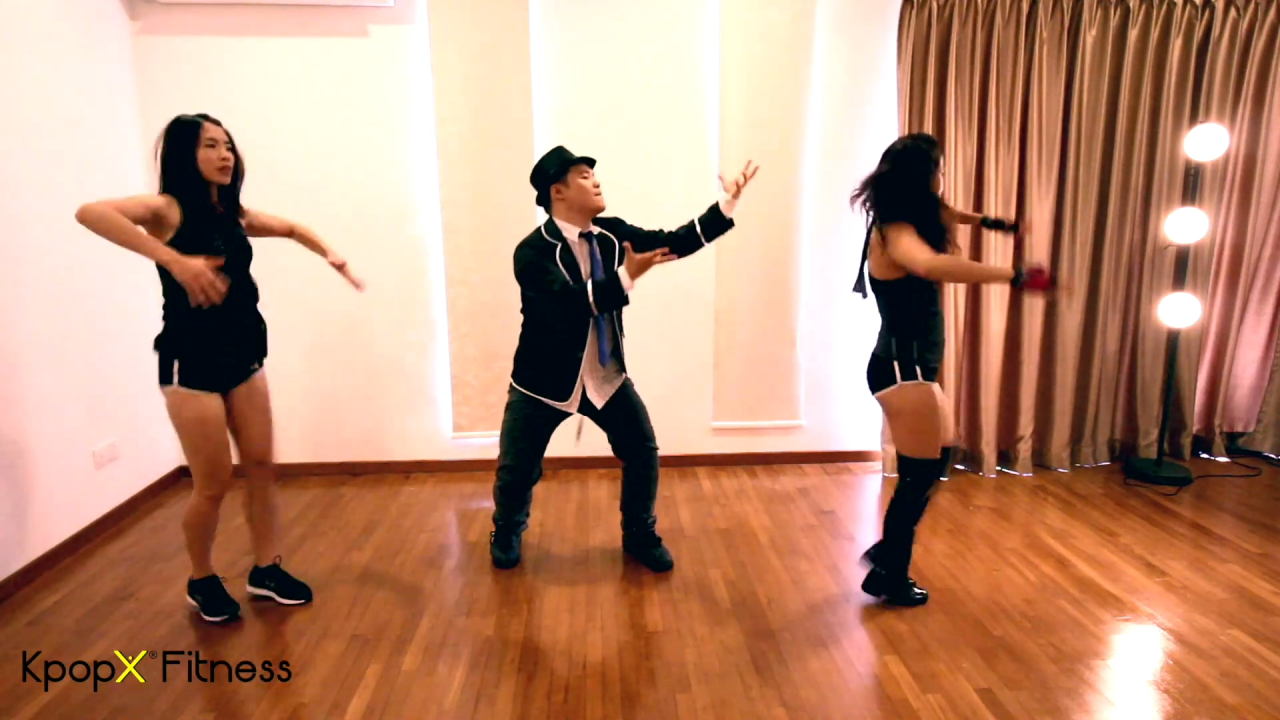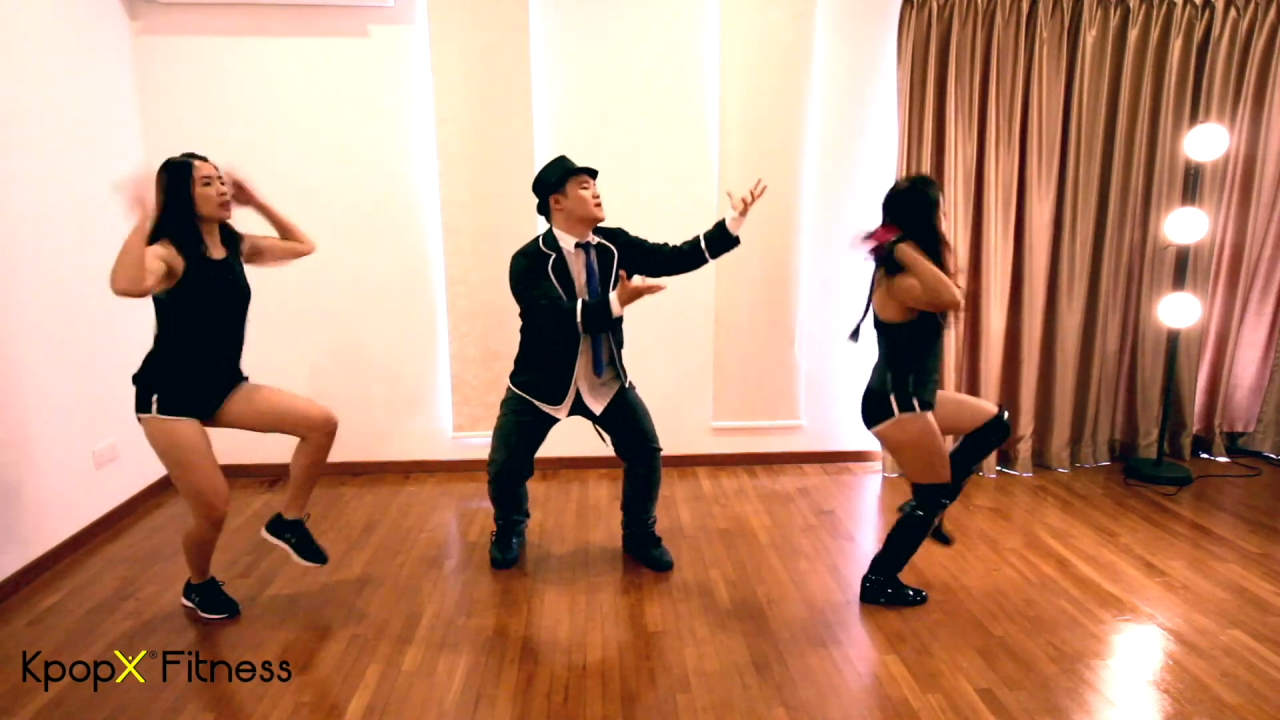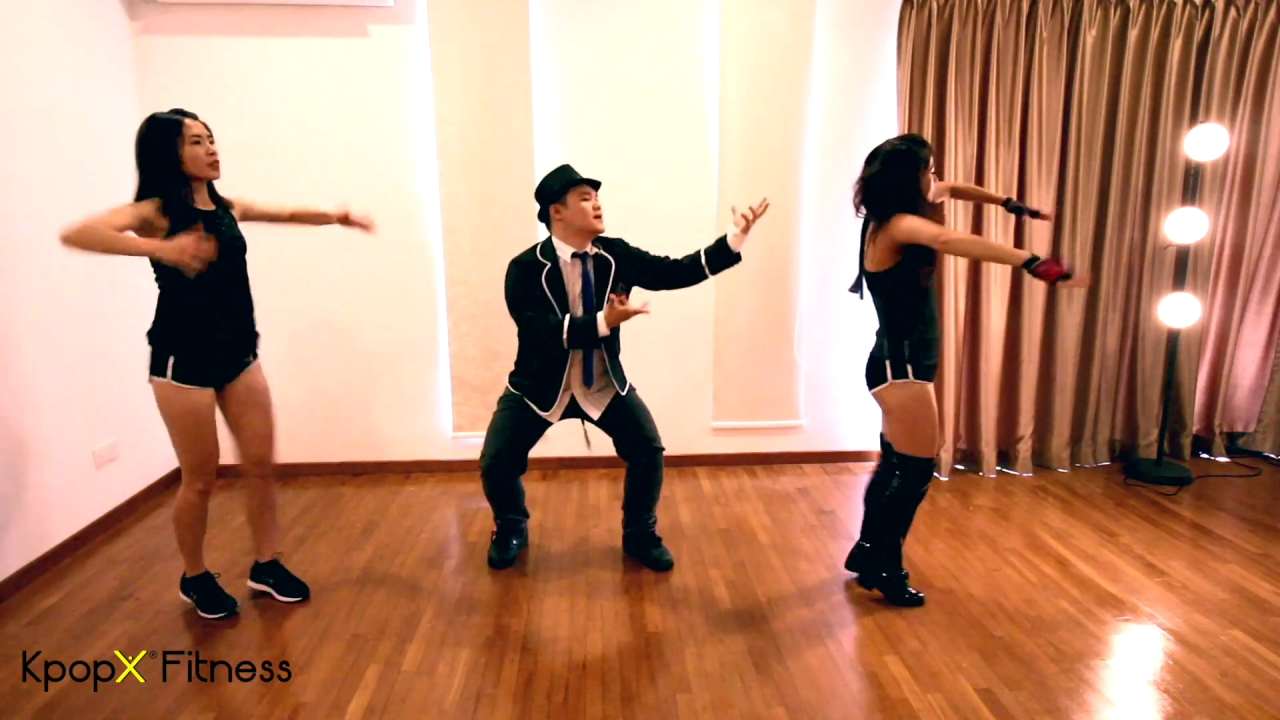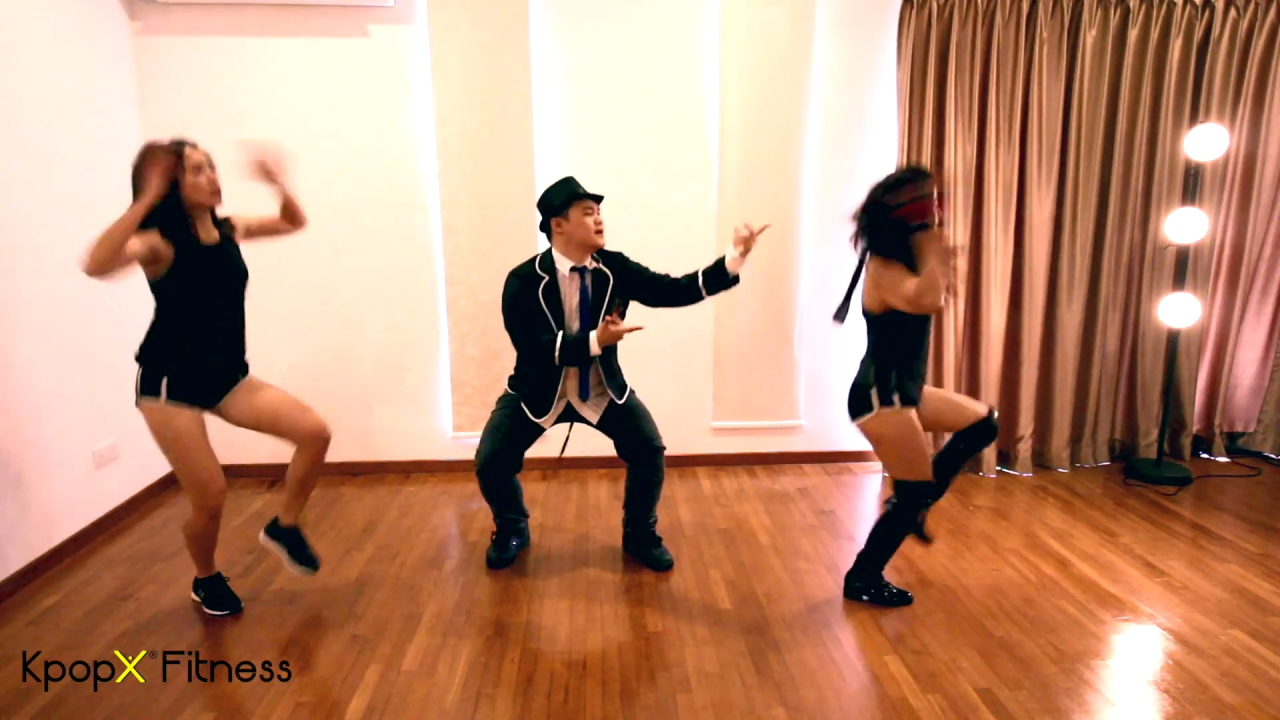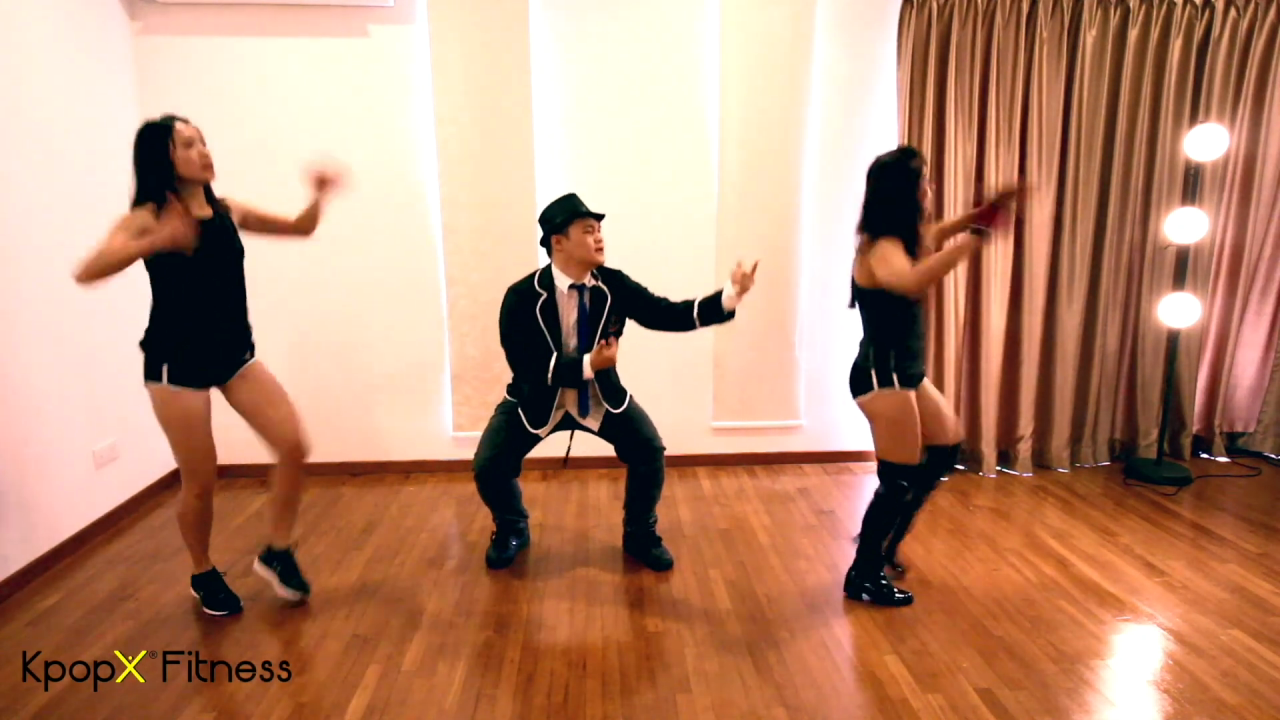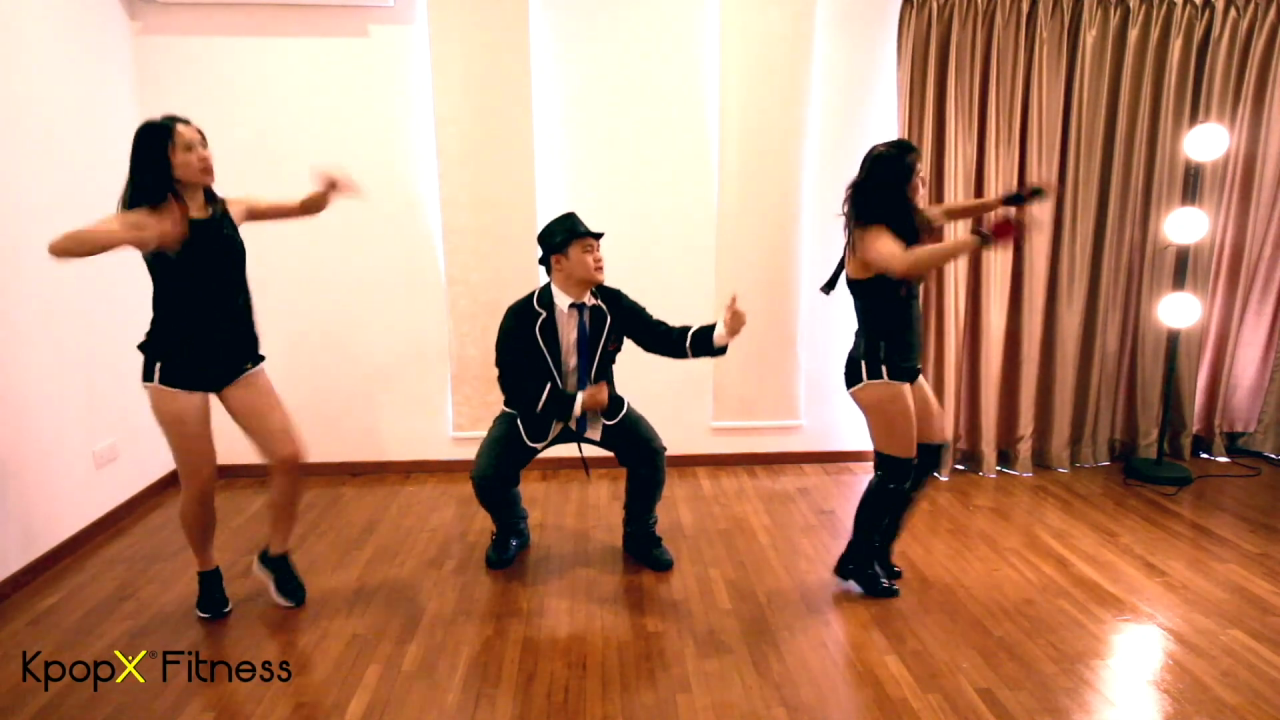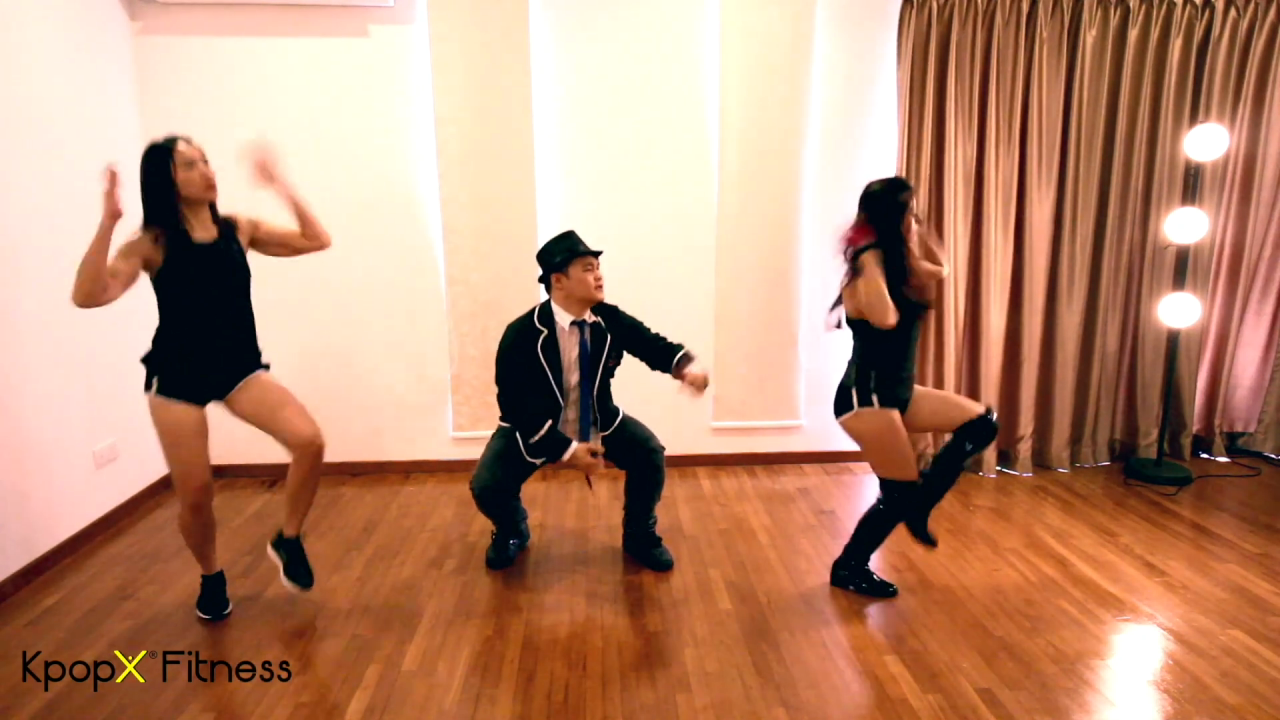
dt=0.2s
person 1, frame 1
left shoulder: (235, 215)
right shoulder: (167, 209)
left elbow: (289, 226)
right elbow: (90, 213)
left wrist: (329, 253)
right wrist: (174, 260)
left hip: (245, 361)
right hip: (189, 368)
left knee: (261, 468)
right knee: (212, 484)
left ankle: (266, 570)
right ankle: (201, 583)
person 1, frame 2
left shoulder: (237, 246)
right shoulder: (169, 255)
left elbow: (298, 246)
right elbow: (128, 286)
left wrist: (257, 203)
right wrist: (143, 221)
left hip: (225, 386)
right hip: (168, 399)
left knee: (321, 422)
right knee: (213, 509)
left ankle: (288, 521)
right ankle: (198, 585)
person 1, frame 3
left shoulder: (228, 209)
right shoulder: (154, 212)
left elbow: (285, 214)
right elbow: (75, 235)
left wrist: (339, 216)
right wrist: (160, 250)
left hip: (238, 354)
right hip: (182, 360)
left knee: (260, 468)
right knee: (200, 480)
left ankle: (266, 568)
right ankle: (195, 579)
person 1, frame 4
left shoulder: (230, 229)
right shoulder: (157, 241)
left elbow: (292, 222)
right elbow: (96, 267)
left wrist: (278, 185)
right wrist: (144, 202)
left hip: (228, 376)
right hip: (170, 384)
left knee: (314, 434)
right knee: (209, 498)
left ankle: (284, 527)
right ankle: (205, 579)
person 1, frame 5
left shoulder: (228, 211)
right shoulder: (148, 219)
left elbow: (299, 228)
right elbow: (86, 270)
left wrist: (319, 195)
right wrist: (153, 242)
left hip: (235, 352)
right hip: (176, 363)
left knee: (294, 446)
right knee: (201, 480)
left ankle: (278, 550)
right ankle: (205, 574)
person 1, frame 6
left shoulder: (231, 210)
right shoulder: (146, 219)
left elbow: (302, 209)
right elbow: (61, 246)
left wrist: (326, 191)
right wrist: (136, 233)
left hip: (238, 359)
right hip: (176, 367)
left knee: (289, 461)
right knee: (200, 485)
left ankle: (275, 556)
right ankle: (208, 574)
person 1, frame 7
left shoulder: (240, 230)
right shoulder: (153, 242)
left elbow: (316, 242)
right elbow: (87, 295)
left wrist: (282, 189)
right wrist: (108, 218)
left hip: (240, 367)
right hip: (175, 378)
left knee: (309, 442)
right knee: (195, 495)
left ankle: (288, 538)
right ankle: (212, 578)
person 2, frame 1
left shoulder: (911, 222)
right shoulder: (895, 232)
right elbow: (935, 266)
left wrist: (991, 221)
right wrist: (1015, 275)
left hip: (915, 367)
right hip: (902, 371)
left knee: (933, 463)
right knee: (924, 471)
left ankle: (887, 553)
right ankle: (887, 575)
person 2, frame 2
left shoulder: (907, 267)
right shoulder: (902, 280)
right elbow: (951, 298)
right wrist: (906, 249)
left hip: (917, 393)
right hip: (898, 401)
left knee: (995, 424)
right knee: (932, 491)
left ankle: (926, 509)
right ankle: (880, 581)
person 2, frame 3
left shoulder: (907, 218)
right shoulder: (895, 224)
left elbow: (952, 189)
right elbow: (954, 241)
left wrist: (1009, 202)
right wrist: (1031, 262)
left hip: (912, 364)
right hip: (898, 367)
left knee: (895, 465)
right knee: (914, 471)
left ankle: (868, 550)
right ankle: (882, 572)
person 2, frame 4
left shoulder: (899, 253)
right shoulder: (889, 265)
right elbow: (930, 301)
right wrist: (930, 235)
left hip: (903, 389)
right hip: (882, 396)
left knee: (982, 424)
right knee: (914, 492)
left ankle: (912, 505)
right ankle: (863, 579)
person 2, frame 5
left shoulder: (901, 232)
right shoulder: (881, 245)
left elbow: (938, 234)
right elbow: (912, 282)
left wrist: (975, 220)
right wrist: (974, 235)
left hip: (906, 372)
right hip: (883, 375)
left knee: (946, 450)
right knee: (904, 479)
left ankle: (879, 547)
right ankle: (865, 576)
person 2, frame 6
left shoulder: (911, 222)
right shoulder: (874, 236)
left elbow: (950, 210)
right elbow: (909, 265)
left wrist: (1007, 199)
right wrist: (982, 238)
left hip: (904, 365)
right hip: (876, 369)
left knee: (930, 453)
right knee: (899, 471)
left ankle: (872, 550)
right ankle: (856, 560)
person 2, frame 7
left shoulder: (900, 259)
right shoulder: (867, 272)
left elbow: (935, 279)
right elbow: (885, 320)
left wrist: (920, 261)
right wrist: (870, 255)
left hip: (898, 389)
right hip: (867, 396)
left knee: (982, 423)
right knee: (902, 488)
left ankle: (918, 508)
right ankle: (848, 569)
person 3, frame 1
left shoulder: (612, 233)
right shoulder: (532, 251)
left elbow: (673, 243)
right elbow: (567, 305)
left wrist: (726, 205)
right wrist: (625, 277)
left hip: (605, 375)
right hip: (545, 380)
left knee: (642, 450)
right knee: (517, 468)
left ankle: (639, 535)
right ankle: (508, 532)
person 3, frame 2
left shoulder: (614, 244)
right shoulder: (529, 260)
left elbow: (676, 258)
right elbow: (553, 321)
left wrist: (733, 223)
right wrist: (615, 303)
left hip: (606, 380)
right hip: (542, 383)
left knee: (645, 451)
right knee: (506, 467)
left ankle: (639, 535)
right ankle: (510, 532)
person 3, frame 3
left shoulder: (615, 255)
right shoulder: (526, 268)
left elbow: (676, 272)
right elbow: (540, 332)
left wrist: (734, 240)
right wrist: (602, 322)
left hip: (604, 383)
right hip: (539, 386)
left knee: (648, 450)
right knee: (497, 463)
left ankle: (639, 535)
right ankle: (511, 531)
person 3, frame 4
left shoulder: (616, 268)
right shoulder: (524, 281)
left elbow: (673, 290)
right elbow: (531, 346)
left wrist: (732, 262)
right wrist: (594, 342)
left hip: (603, 388)
right hip: (537, 390)
left knee: (649, 450)
right knee: (491, 463)
left ankle: (639, 535)
right ankle: (512, 531)
person 3, frame 5
left shoulder: (614, 285)
right shoulder: (523, 297)
left elbow: (668, 315)
right elbow: (522, 363)
left wrist: (728, 297)
right wrist: (586, 365)
left hip: (602, 394)
right hip: (537, 399)
left knee: (649, 451)
right knee: (489, 467)
left ankle: (640, 536)
right ankle: (512, 531)
person 3, frame 6
left shoulder: (613, 305)
right shoulder: (521, 316)
left elbow: (664, 338)
right elbow: (513, 382)
left wrist: (720, 335)
right wrist: (576, 404)
left hip: (601, 409)
right hip: (534, 411)
left knee: (650, 453)
right knee: (487, 476)
left ankle: (639, 536)
right ankle: (511, 532)
person 3, frame 7
left shoulder: (613, 321)
right shoulder: (521, 334)
left elbow: (661, 350)
right elbow: (514, 405)
left wrist: (688, 368)
right wrist: (566, 449)
left hip: (597, 422)
right hip: (534, 429)
left knee: (649, 455)
right knee: (486, 487)
left ankle: (639, 537)
right ankle: (511, 532)
